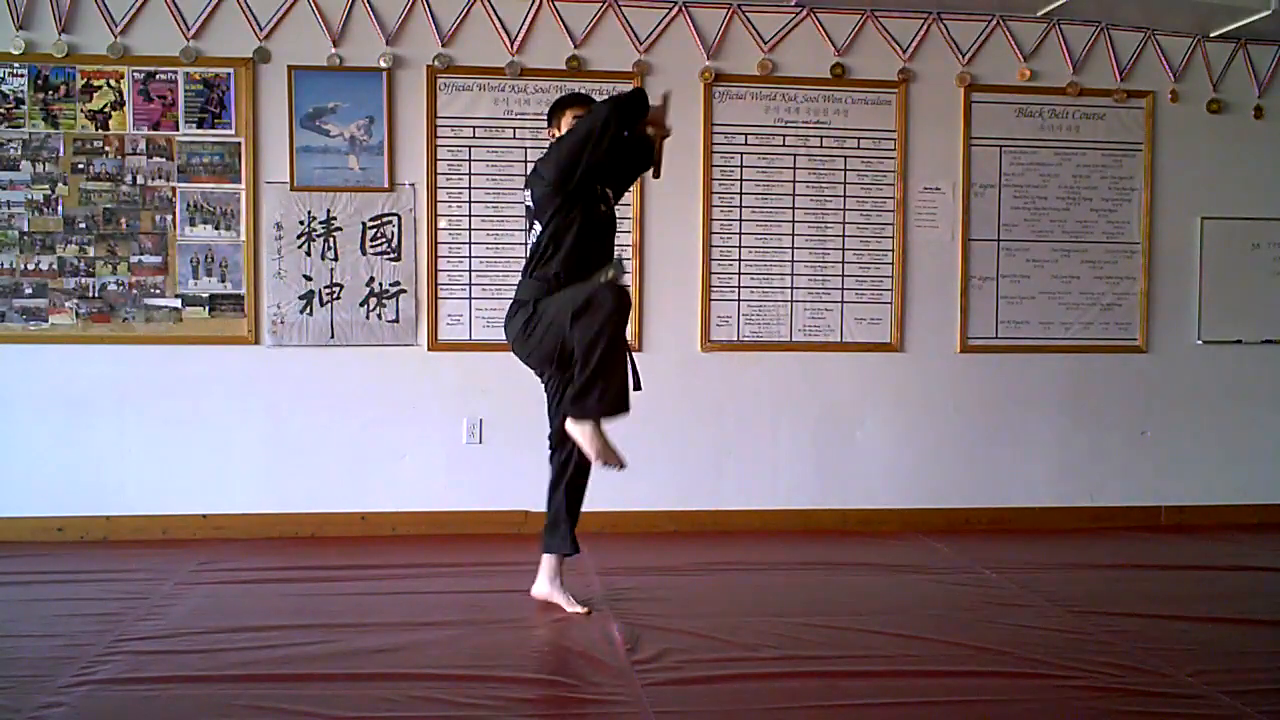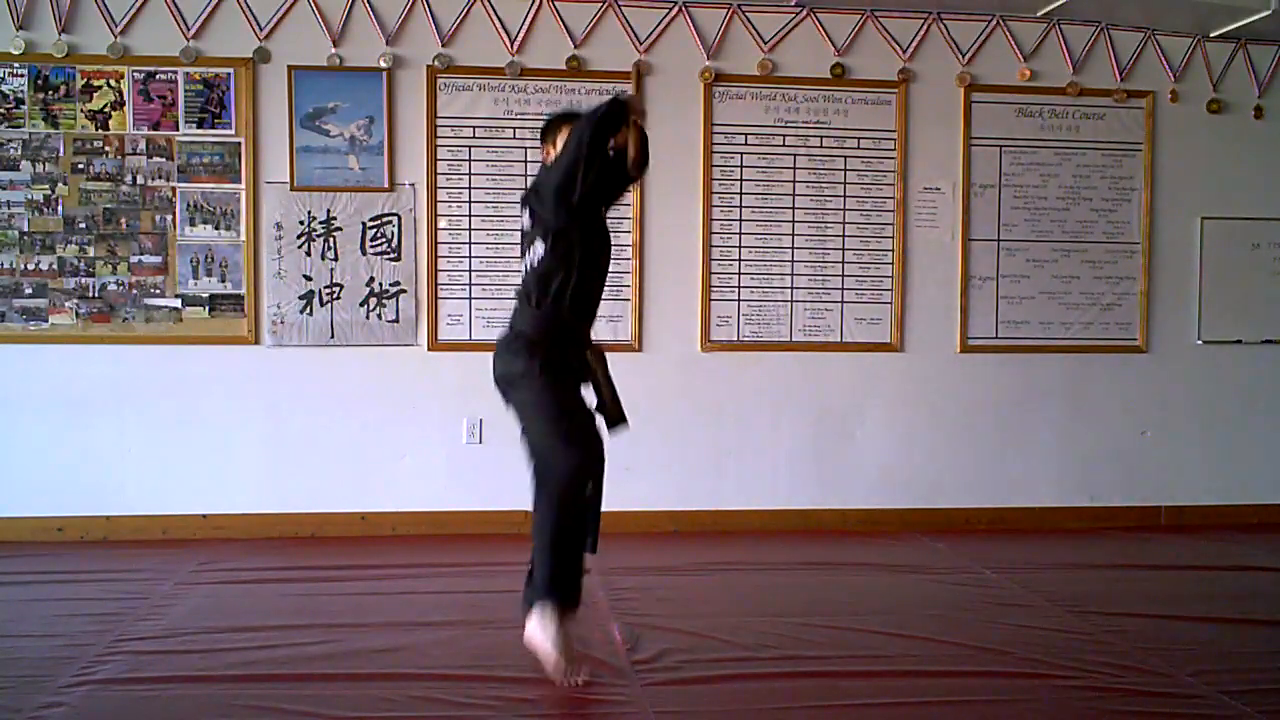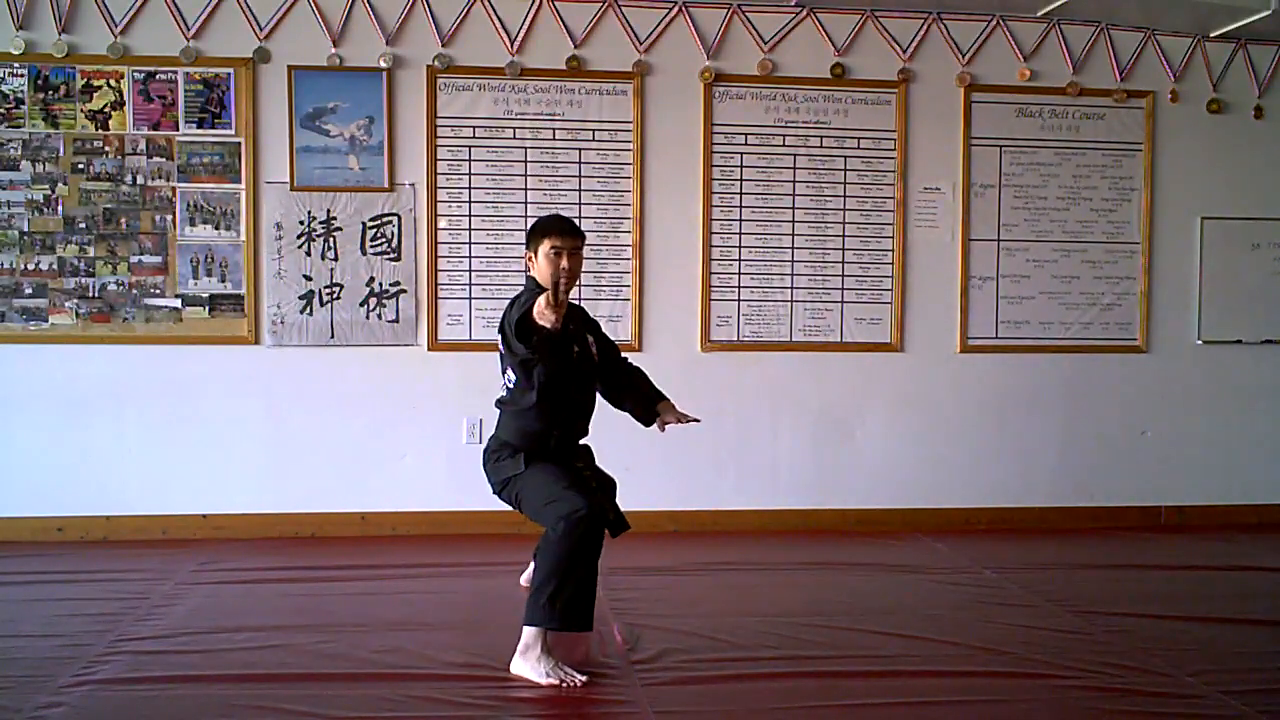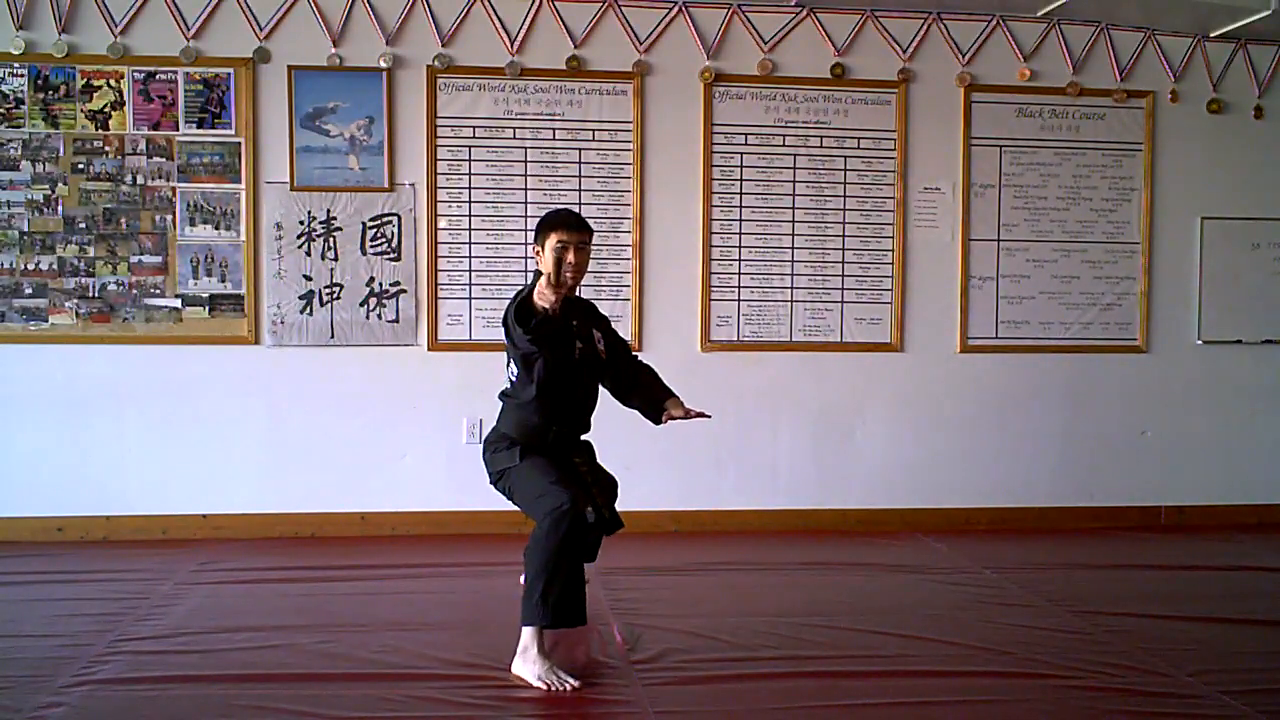
dt=0.5s
person 1, frame 1
left shoulder: (600, 179)
right shoulder: (556, 167)
left elbow: (631, 153)
right elbow: (612, 114)
left wrist: (649, 136)
right wrist: (645, 115)
left hip: (567, 331)
right hip: (537, 319)
left knee: (572, 450)
right knee: (607, 297)
left ankle: (549, 575)
right ankle: (585, 417)
person 1, frame 2
left shoulder: (584, 198)
right shoulder: (551, 190)
left elbow: (623, 166)
right elbow: (587, 139)
left wrist: (632, 139)
right wrist: (625, 109)
left hip: (559, 357)
right hip: (530, 358)
left knee: (580, 458)
right knee: (565, 465)
right ankle: (544, 614)
person 1, frame 3
left shoulder: (578, 319)
right shoulder: (525, 311)
left elbow: (615, 372)
right elbow: (526, 334)
left wrist: (658, 407)
right wrist: (541, 320)
left hip: (560, 451)
right hip: (518, 456)
left knee: (599, 496)
right knee: (579, 515)
left ankle: (541, 571)
right ankle: (531, 650)
person 1, frame 4
left shoulder: (588, 315)
right shoulder: (528, 307)
left elbow: (623, 368)
right elbow: (530, 326)
left wrist: (666, 403)
right wrist: (542, 304)
left hip: (564, 446)
right hip: (517, 449)
left knee: (599, 497)
right knee: (564, 511)
left ankle: (541, 571)
right ankle: (530, 650)
